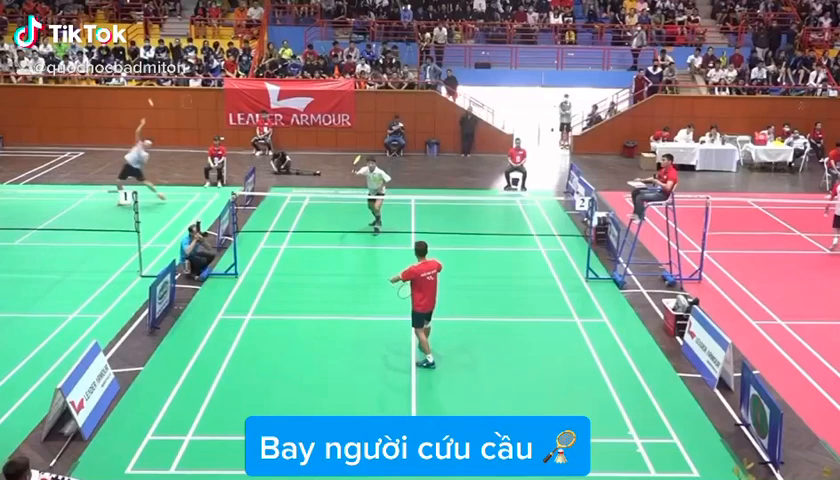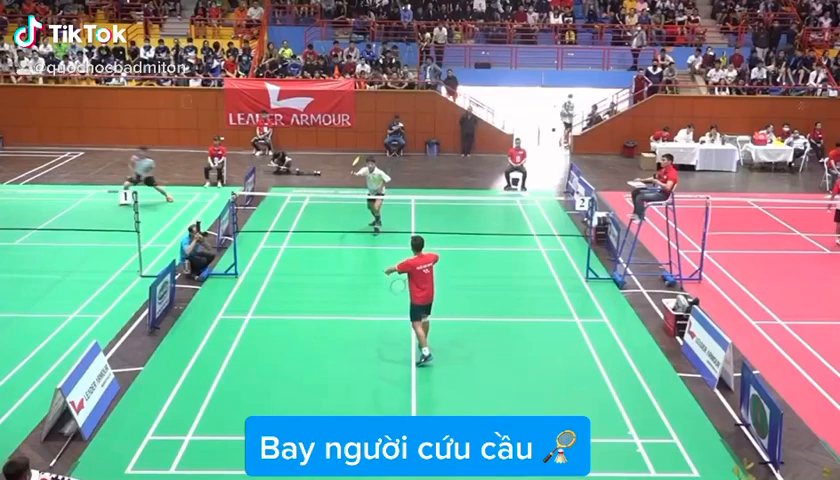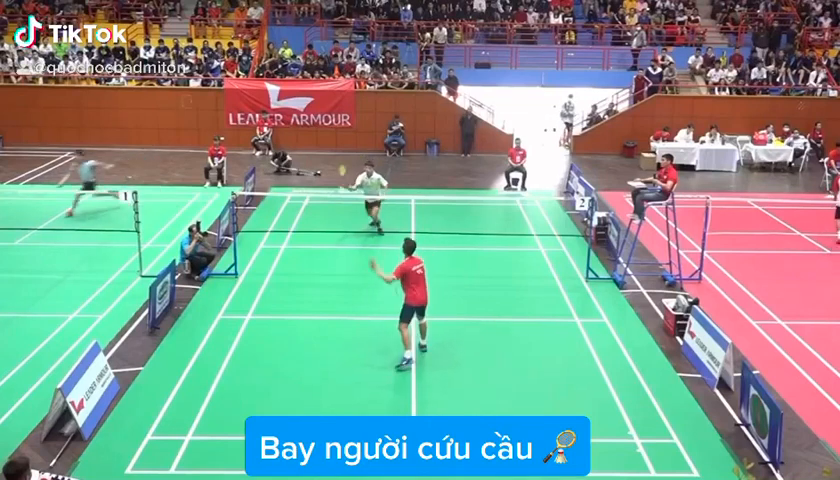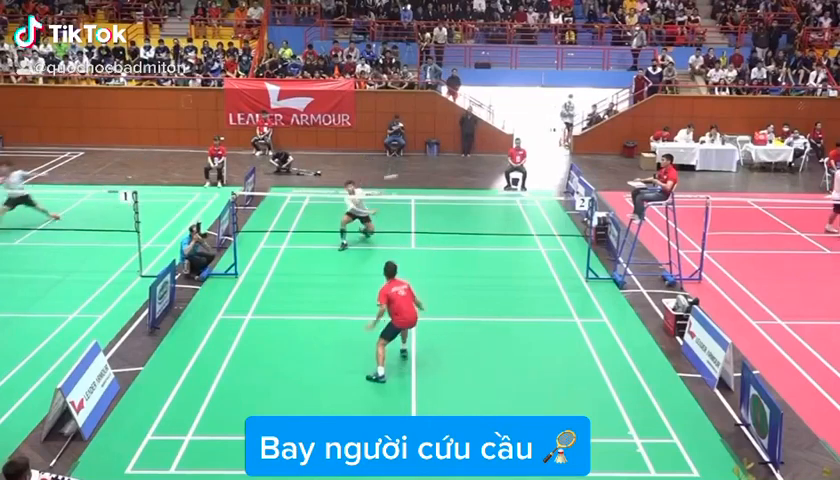
dt=0.5s
person 1, frame 1
left shoulder: (414, 270)
right shoulder: (434, 264)
left elbow: (397, 278)
right elbow: (440, 268)
left wrist: (392, 280)
left hip: (419, 306)
right hip: (431, 304)
left knee: (419, 331)
right knee: (427, 324)
left ankle: (430, 360)
right ankle: (423, 344)
person 1, frame 2
left shoulder: (410, 263)
right shoulder: (430, 257)
left elbow: (393, 269)
right elbow: (437, 257)
left wrist: (387, 271)
left hip: (417, 300)
right hip: (429, 297)
left knee: (416, 325)
right knee: (425, 318)
left ankle: (426, 353)
right ankle: (423, 343)
person 1, frame 3
left shoulder: (404, 266)
right shoulder: (419, 260)
left elbow: (389, 280)
left wrist: (376, 269)
left hip: (412, 300)
right hip: (424, 298)
left knee: (403, 327)
right knee: (421, 319)
left ankle: (408, 356)
right ankle: (423, 344)
person 1, frame 4
left shoulder: (384, 289)
right shoulder: (405, 284)
left elbow: (382, 309)
right elbow: (416, 300)
left wrist: (374, 323)
right wrist: (421, 307)
left hip: (400, 322)
right hip: (413, 320)
left knee: (380, 344)
left ankle: (380, 374)
right ankle: (404, 348)
